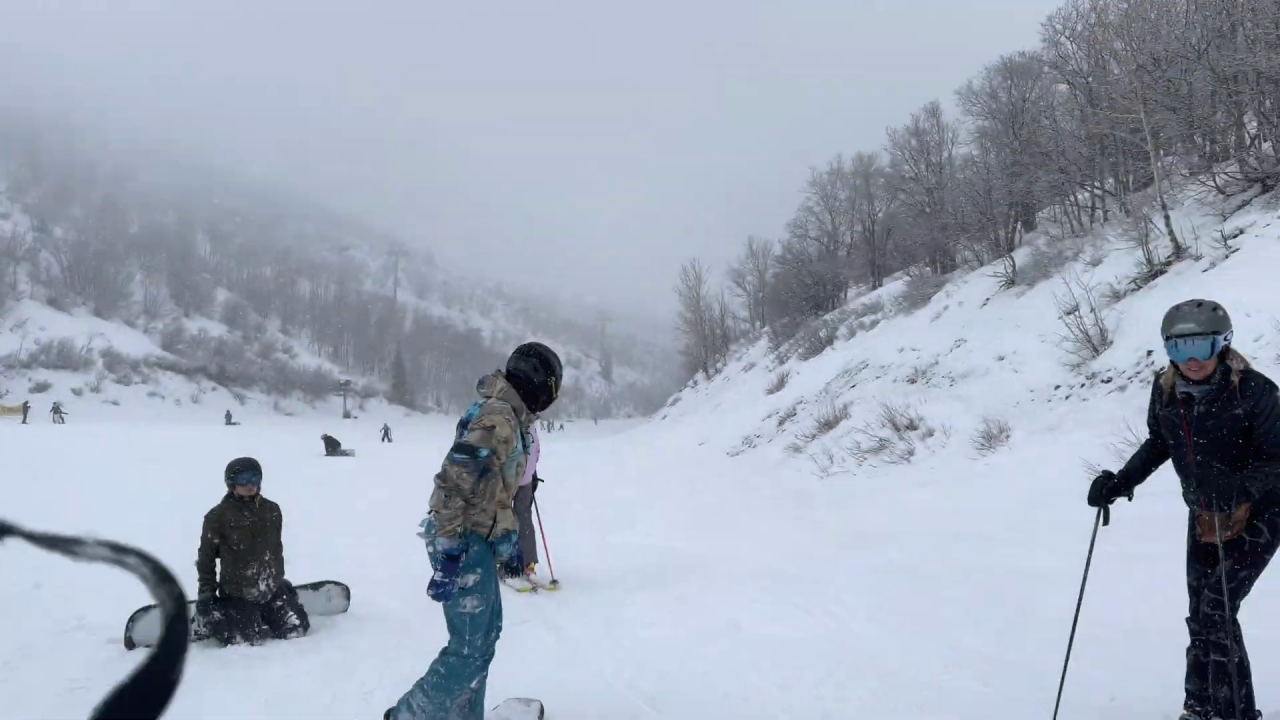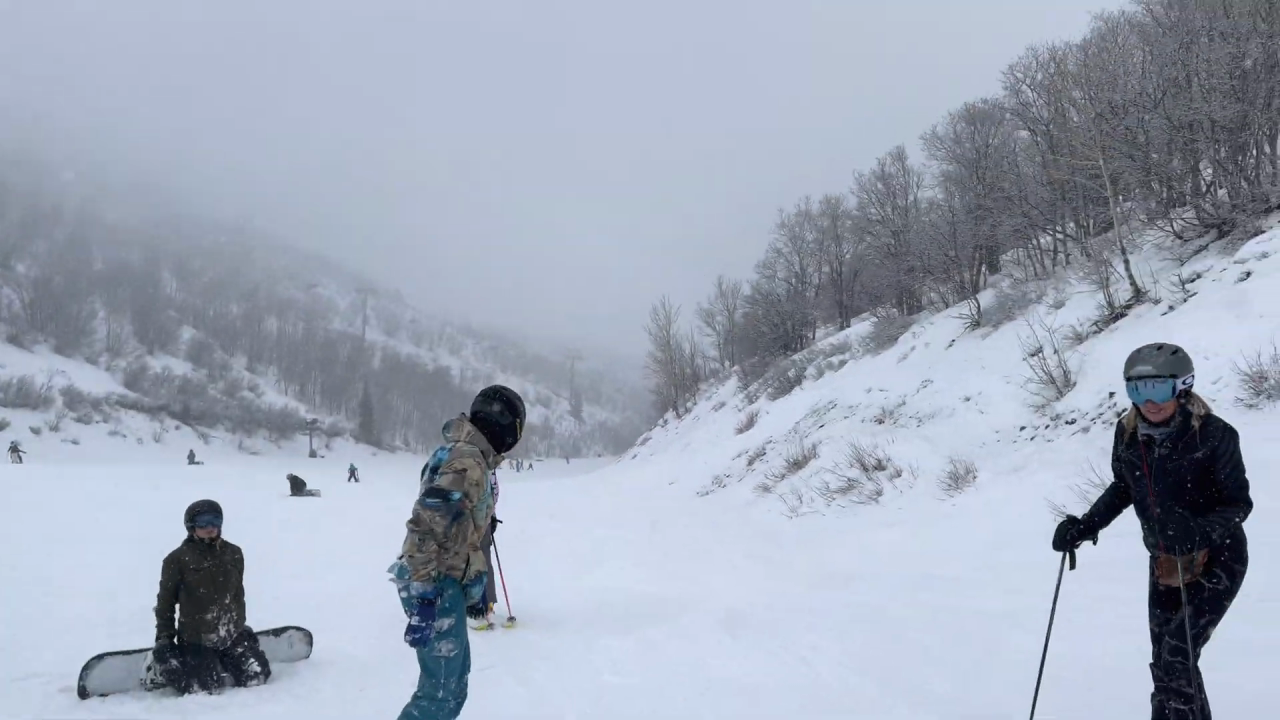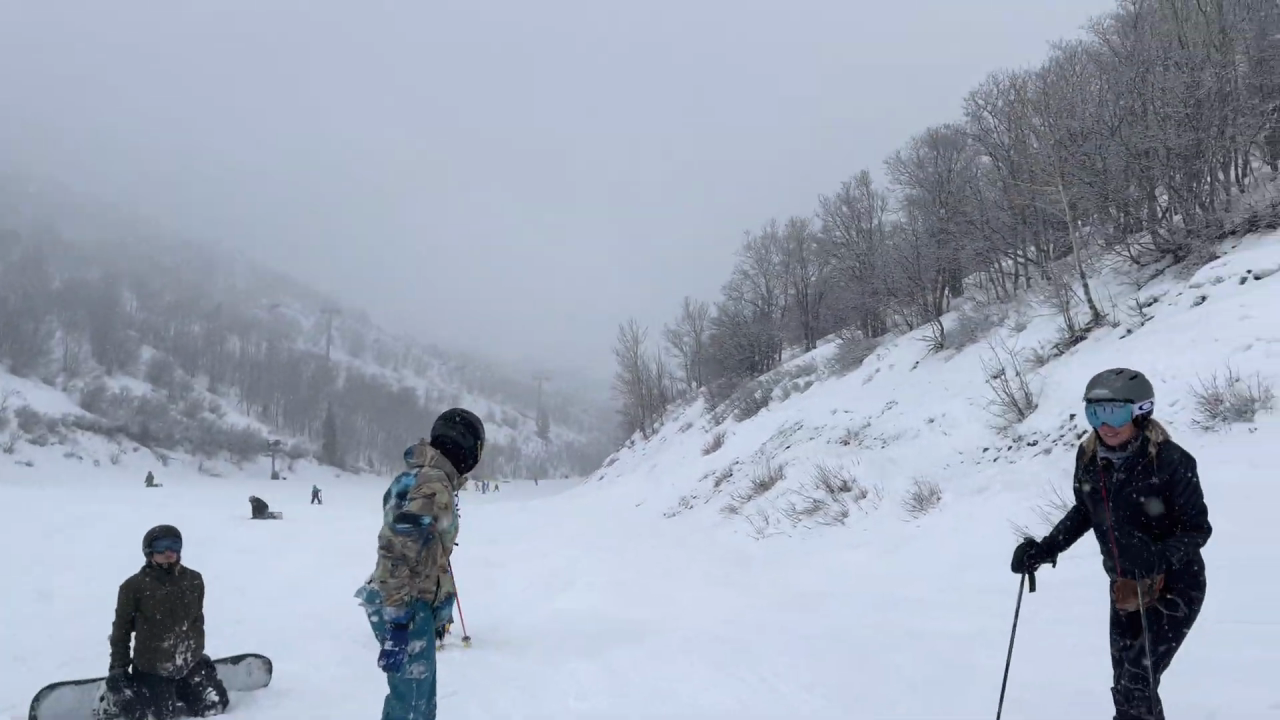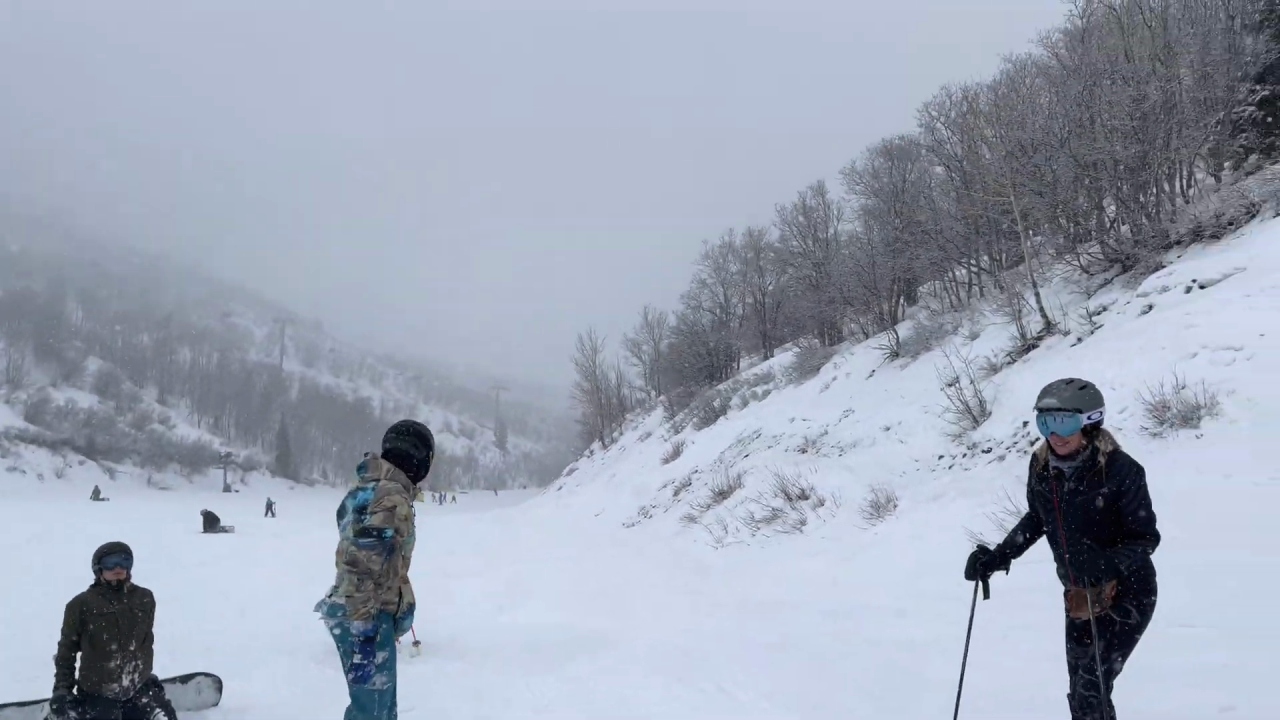
dt=0.1s
person 1, frame 1
right shoulder: (1165, 390)
right elbow: (1159, 443)
left wrist: (1237, 486)
right wrist: (1119, 482)
right hip: (1205, 517)
left knee: (1216, 612)
right knee: (1202, 618)
person 1, frame 2
left shoulder: (1212, 434)
right shoulder: (1128, 433)
left elbow: (1239, 503)
right elbow: (1123, 487)
left wrist: (1201, 530)
right wrist: (1084, 527)
left hip: (1216, 561)
right hip: (1165, 563)
left knee: (1178, 655)
right knee: (1163, 661)
person 1, frame 3
left shoulder: (1170, 460)
right shoulder: (1089, 456)
left elbow: (1198, 528)
right elbow: (1085, 509)
left wrist: (1159, 554)
right wrist: (1044, 548)
left hip: (1175, 587)
right hip: (1125, 587)
left knee: (1138, 682)
right knee: (1125, 686)
person 1, frame 4
left shoulder: (1120, 470)
right shoulder: (1042, 465)
left elbow: (1147, 537)
right elbow: (1037, 517)
left wrist: (1109, 562)
right wrist: (998, 556)
left hip: (1127, 594)
right hip: (1079, 594)
left knee: (1091, 691)
person 2, frame 1
left shoulder: (502, 414)
right shoulder: (497, 419)
right elbow: (453, 481)
left wrist: (508, 538)
right wrist: (449, 552)
left hip: (478, 539)
right hip: (468, 543)
left knee: (485, 631)
right knee: (470, 650)
person 2, frame 2
left shoulder: (456, 454)
right shoulder: (465, 462)
right elbow: (425, 528)
left wrist: (475, 579)
right wrist: (423, 595)
left hip: (439, 586)
right hip: (440, 591)
left knee: (449, 682)
right knee: (441, 692)
person 2, frame 3
left shoulder: (417, 477)
right shoulder: (433, 487)
right elbow: (395, 553)
right wrist: (397, 621)
left hip: (405, 608)
right hip: (409, 612)
person 2, frame 4
left shoulder: (362, 490)
right shoulder: (392, 498)
right elbow: (362, 569)
right wrist: (366, 633)
left hip: (347, 612)
right hip: (363, 621)
person 3, frame 1
left shoulder: (272, 510)
right shoulder: (218, 516)
right elbow: (206, 557)
left wrist: (278, 577)
right wrist: (205, 591)
left hip: (273, 588)
right hip: (237, 592)
left knee: (297, 629)
right knee: (249, 638)
person 3, frame 2
left shoulder: (234, 554)
right shoulder: (178, 559)
right elbow: (165, 601)
left wrist: (239, 623)
right wrist: (164, 638)
left hip: (234, 635)
right hip: (196, 639)
left knee: (257, 676)
right knee: (208, 686)
person 3, frame 3
left shoulder: (193, 580)
right shoulder: (134, 586)
right elbow: (121, 629)
left wrist: (197, 651)
right wrist: (118, 667)
left hip: (191, 663)
right hip: (151, 668)
person 3, frame 4
left shoulder: (144, 599)
right shoulder: (82, 605)
right elbow: (66, 650)
left wrist: (144, 674)
right wrist: (62, 689)
left hip: (138, 686)
right hip: (97, 691)
